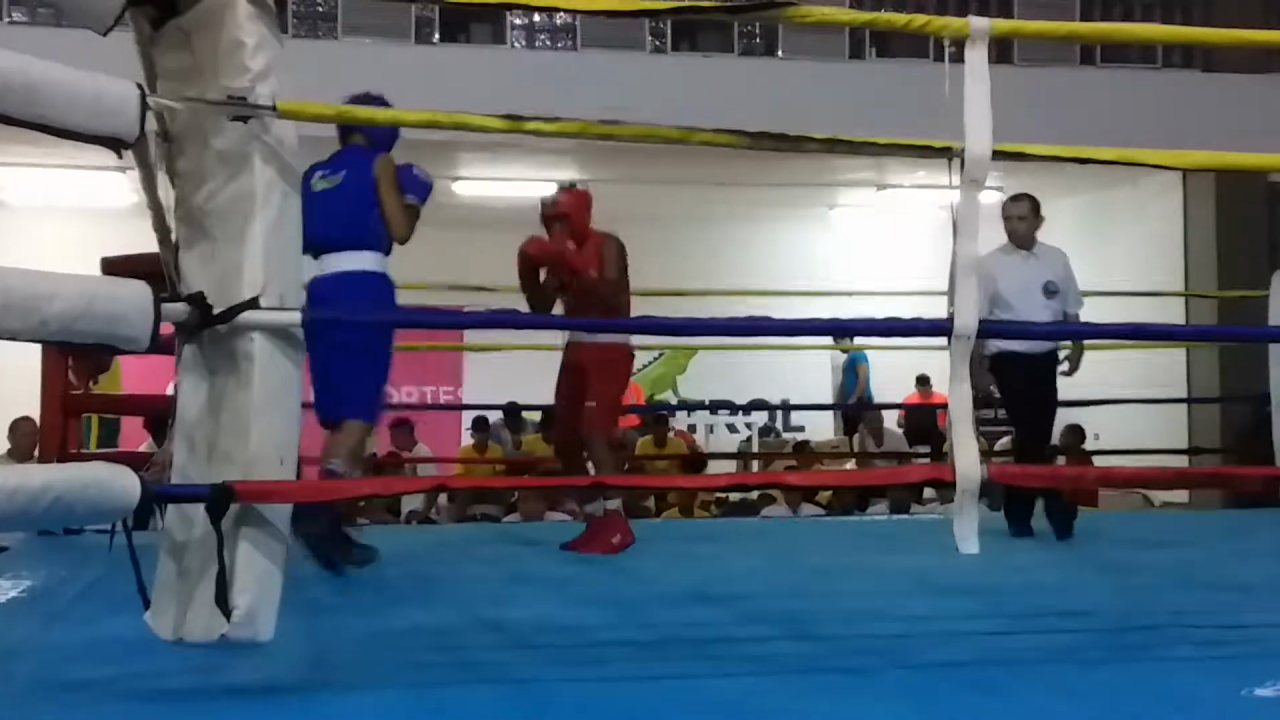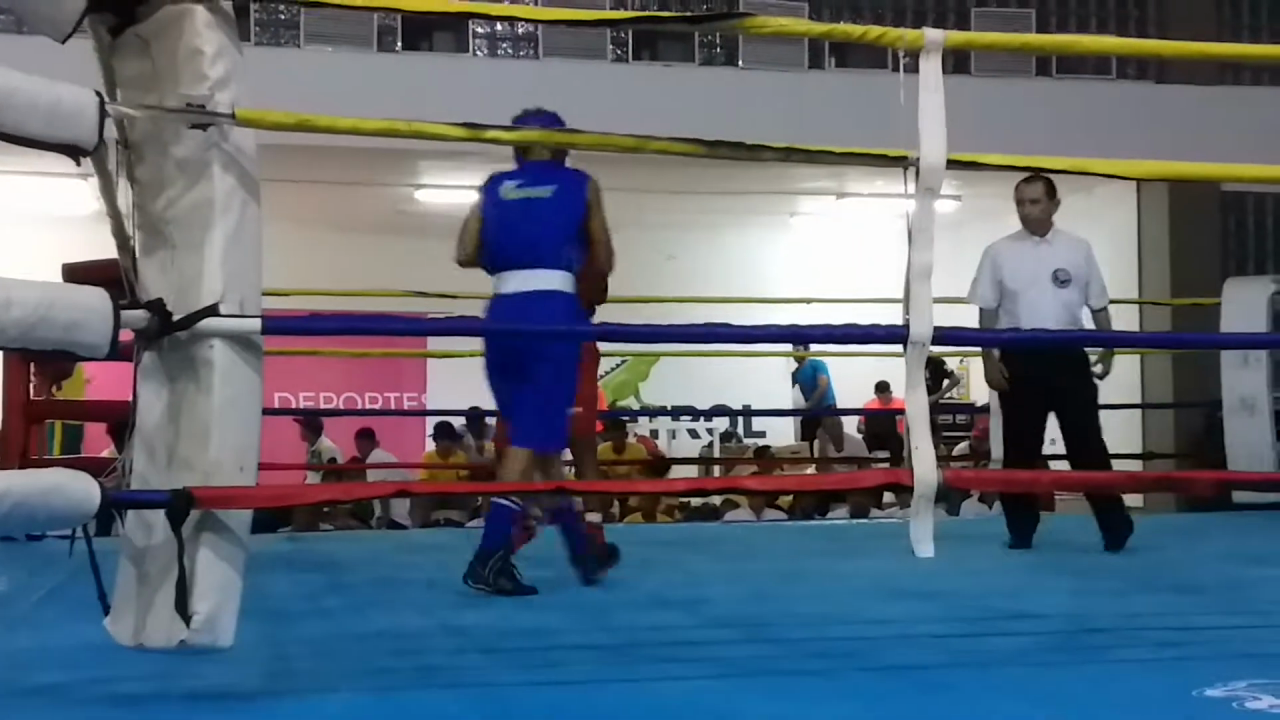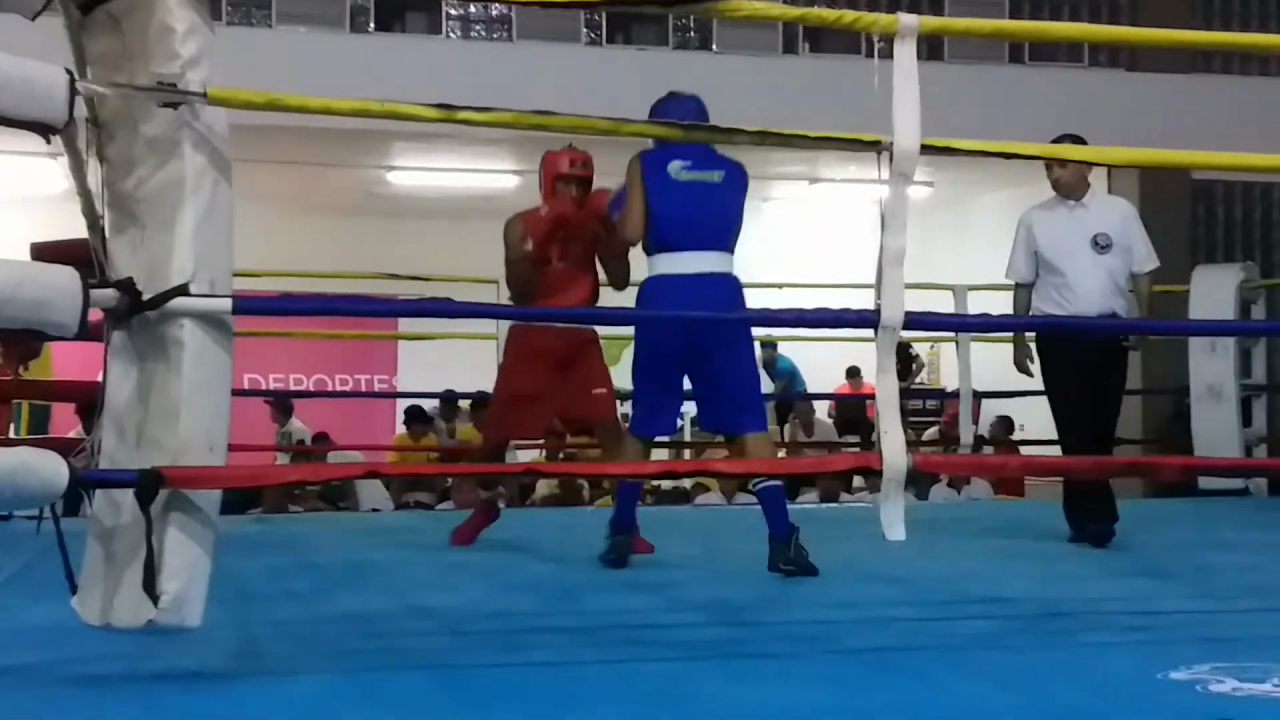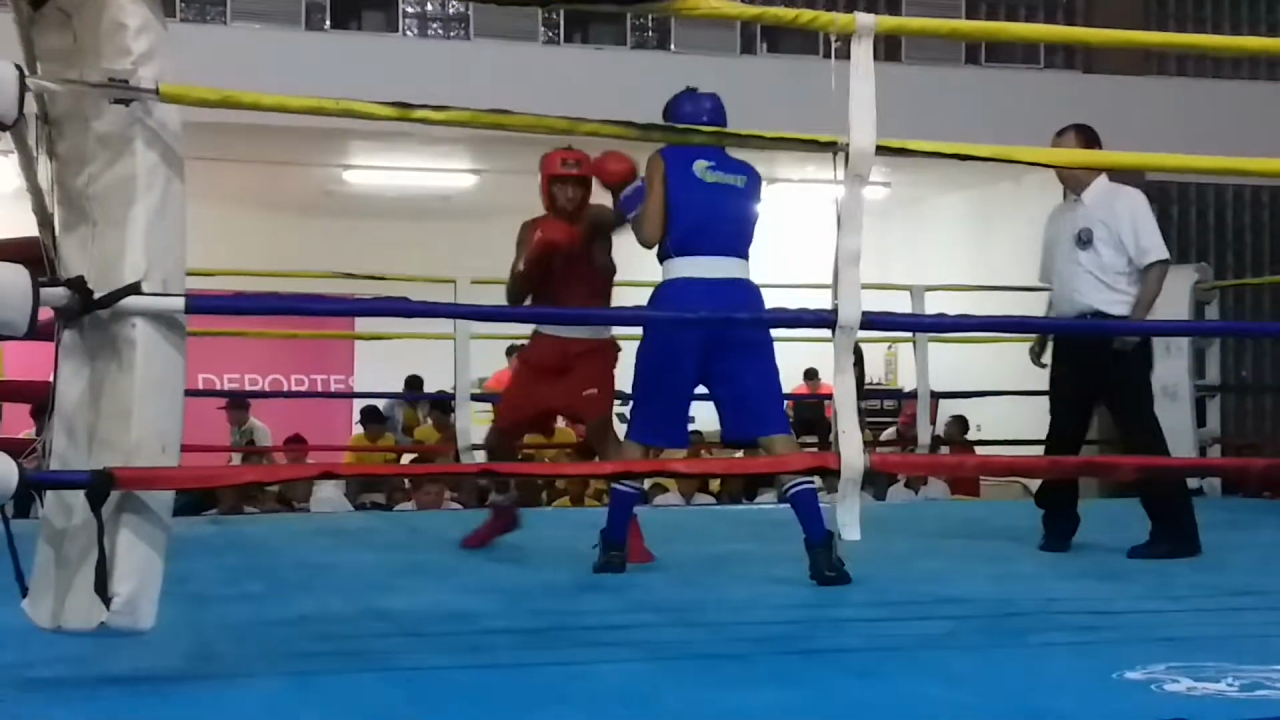
dt=0.7s
person 1, frame 1
left shoulder: (313, 175)
right shoulder: (379, 162)
left elbow: (296, 242)
right elbow: (401, 231)
right wrist: (414, 203)
left hip: (322, 293)
right hip: (364, 289)
left knee: (342, 413)
right knee: (363, 409)
left ankle: (324, 522)
right ankle: (318, 516)
person 1, frame 2
left shoulder: (494, 189)
right shoulder: (580, 185)
left elbow: (466, 254)
right elbow: (602, 266)
left hip: (504, 313)
right hip: (552, 310)
left knee: (527, 436)
right knee: (536, 438)
left ankle: (583, 546)
right ankle: (489, 558)
person 1, frame 3
left shoulder: (644, 164)
right shoulder: (735, 172)
left elbow: (631, 234)
left wrist: (624, 213)
left hip: (662, 295)
right hip: (719, 294)
left knee: (644, 422)
right knee: (750, 421)
left ankle: (621, 533)
right ankle: (782, 542)
person 1, frame 4
left shoulder: (664, 161)
right shoulder: (748, 176)
left elbow: (650, 236)
left wrist: (634, 211)
left hip: (679, 298)
right hip: (737, 297)
left knee: (645, 429)
right knee: (772, 427)
left ankle: (613, 545)
right ankle: (820, 546)
person 2, frame 1
left shoulder: (607, 245)
right shoulder: (555, 256)
left elbow: (615, 304)
right elbow: (540, 308)
left wrist: (584, 271)
right wrist: (529, 271)
left hip: (610, 349)
right hip: (577, 350)
left knee: (595, 431)
right knee: (566, 442)
left ankle: (616, 525)
right ankle: (596, 520)
person 2, frame 2
left shoulder: (584, 239)
right shoulder: (518, 241)
left elbow: (596, 296)
right elbow: (512, 298)
left wrist: (581, 259)
right wrist: (526, 260)
left hip: (574, 347)
right hip: (532, 346)
left knee: (578, 435)
right knee: (513, 439)
left ankle: (592, 532)
right ankle: (517, 520)
person 2, frame 3
left shoulder: (593, 221)
right shoulder: (521, 224)
left elbow: (620, 280)
right elbow: (518, 287)
left wrist: (611, 231)
right wrist: (539, 237)
left hip: (579, 337)
right hip: (531, 338)
left knee: (608, 425)
right knee: (498, 431)
right ankle: (486, 506)
person 2, frame 4
left shoulder: (595, 221)
right shoulder: (531, 231)
left elbow: (623, 217)
right elbow: (515, 298)
right wrist: (530, 258)
left hip: (591, 345)
right hip: (545, 344)
left knee: (599, 427)
right knee: (500, 435)
left ankle: (627, 528)
right ankle: (502, 511)
person 3, frame 1
left shoulder: (1057, 260)
right shoulder: (990, 264)
left elbow: (1070, 311)
right elbow: (978, 320)
left wrist: (1076, 348)
right wrist: (979, 366)
left hip: (1045, 360)
right hip: (1009, 361)
left knee: (1035, 438)
right knee: (1031, 436)
left ankle: (1018, 511)
right ankle: (1060, 514)
person 3, frame 2
left shoulder: (1078, 248)
right shoulder: (999, 252)
left elbow: (1097, 304)
right elbow: (987, 311)
left wrist: (1109, 349)
right wrist: (990, 358)
left hip: (1069, 356)
right hip: (1020, 359)
left knee: (1086, 441)
right knee: (1021, 447)
left ankle: (1115, 526)
right ankle: (1021, 528)
person 3, frame 3
left shoulder: (1120, 212)
right shoulder: (1034, 219)
left elbow: (1141, 273)
right elbow: (1023, 285)
left wrist: (1141, 319)
right wrist: (1019, 340)
left hip: (1110, 333)
right hip: (1059, 333)
left knee: (1100, 429)
right knee: (1076, 426)
left ankle: (1083, 516)
right ankle: (1095, 518)
person 3, frame 4
left shoulder: (1125, 200)
right shoulder: (1057, 217)
left elbow: (1156, 264)
left wrist: (1135, 320)
right wrist: (1043, 334)
left hip: (1118, 333)
right hip: (1072, 335)
left knee: (1138, 430)
right knee: (1063, 431)
left ankle: (1175, 530)
right ankle: (1058, 524)
